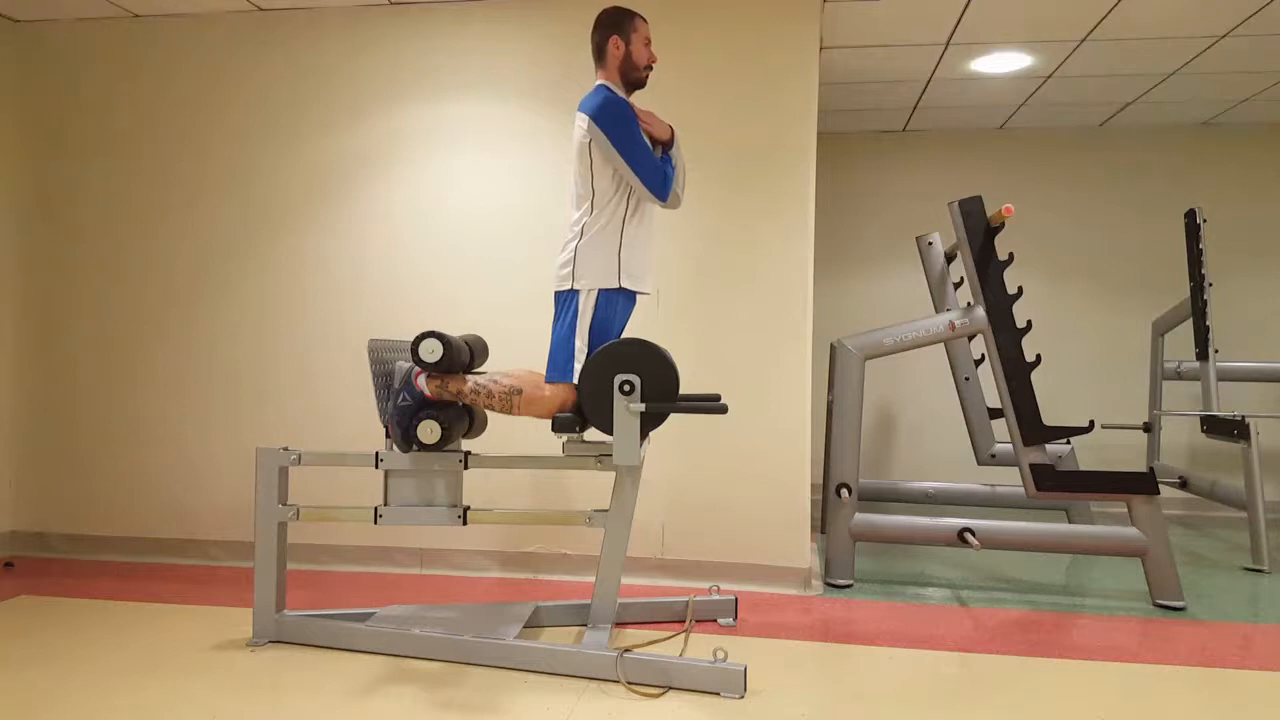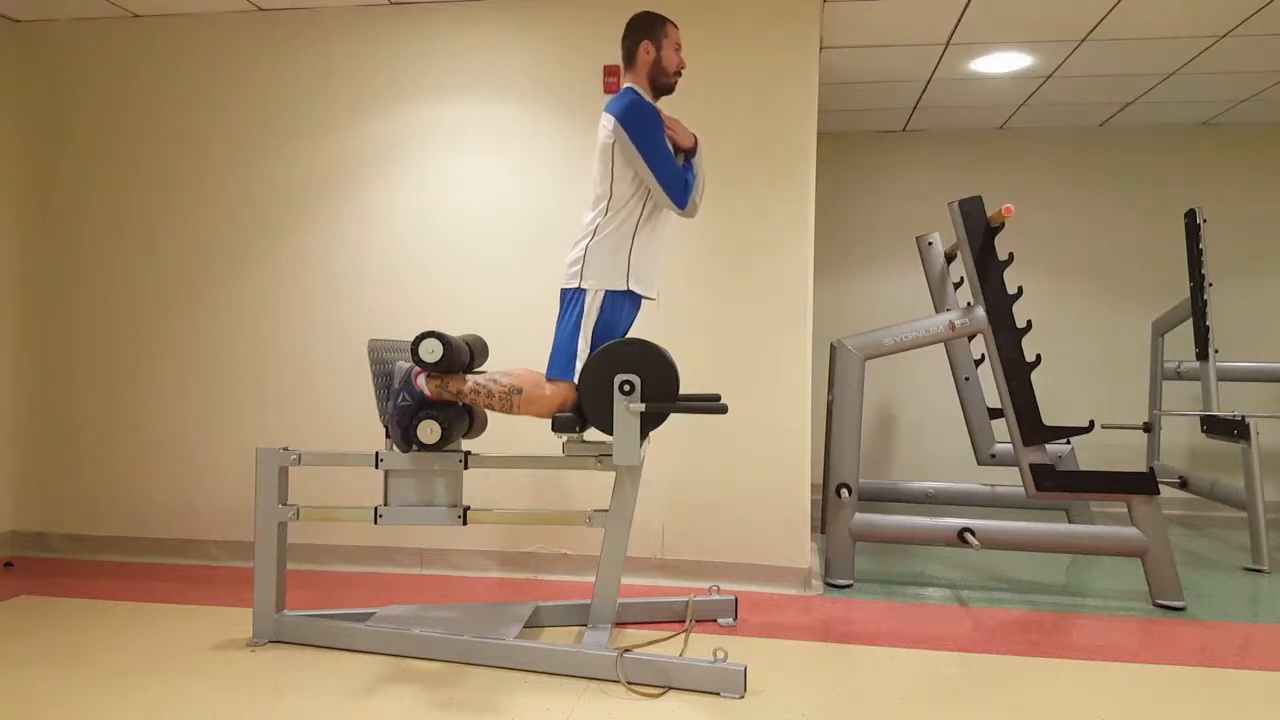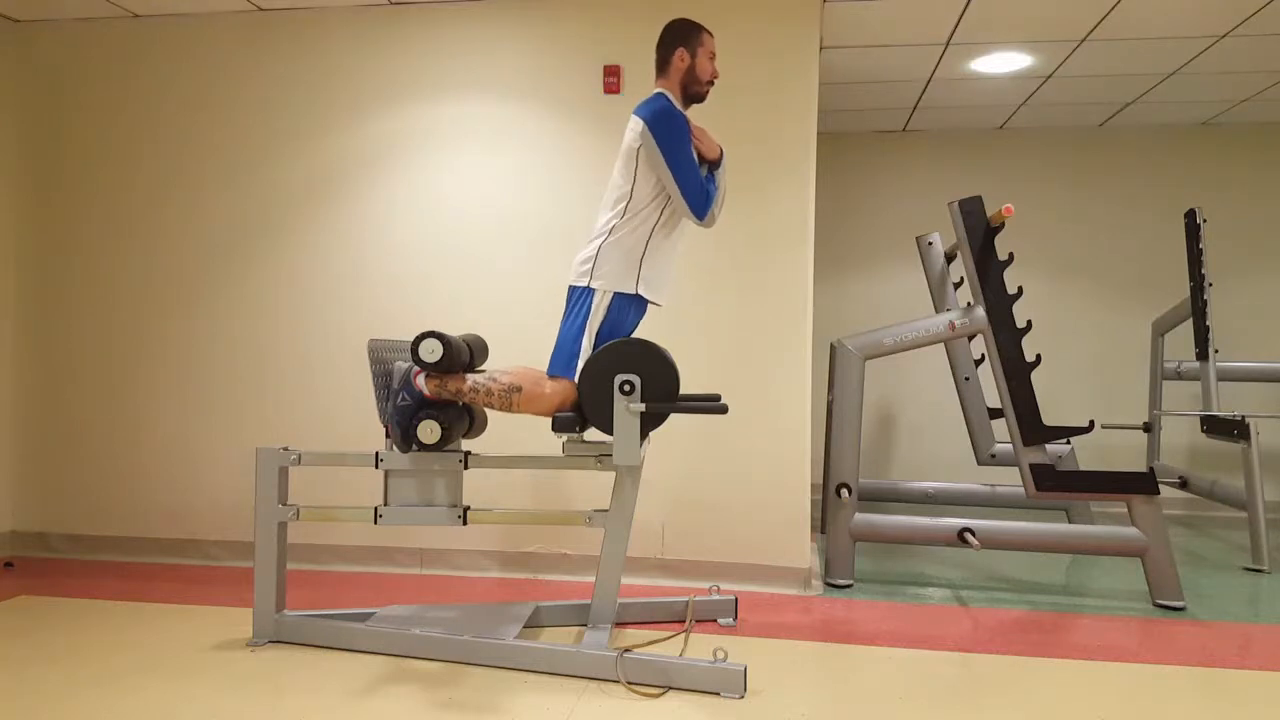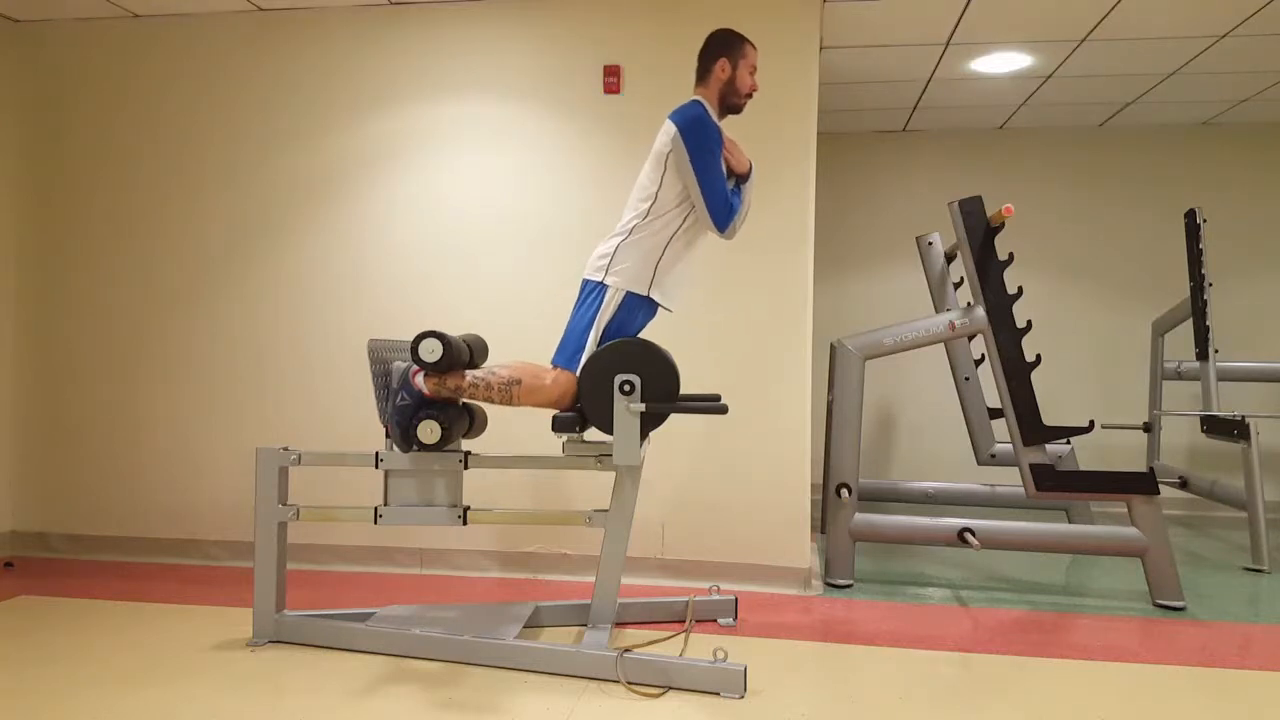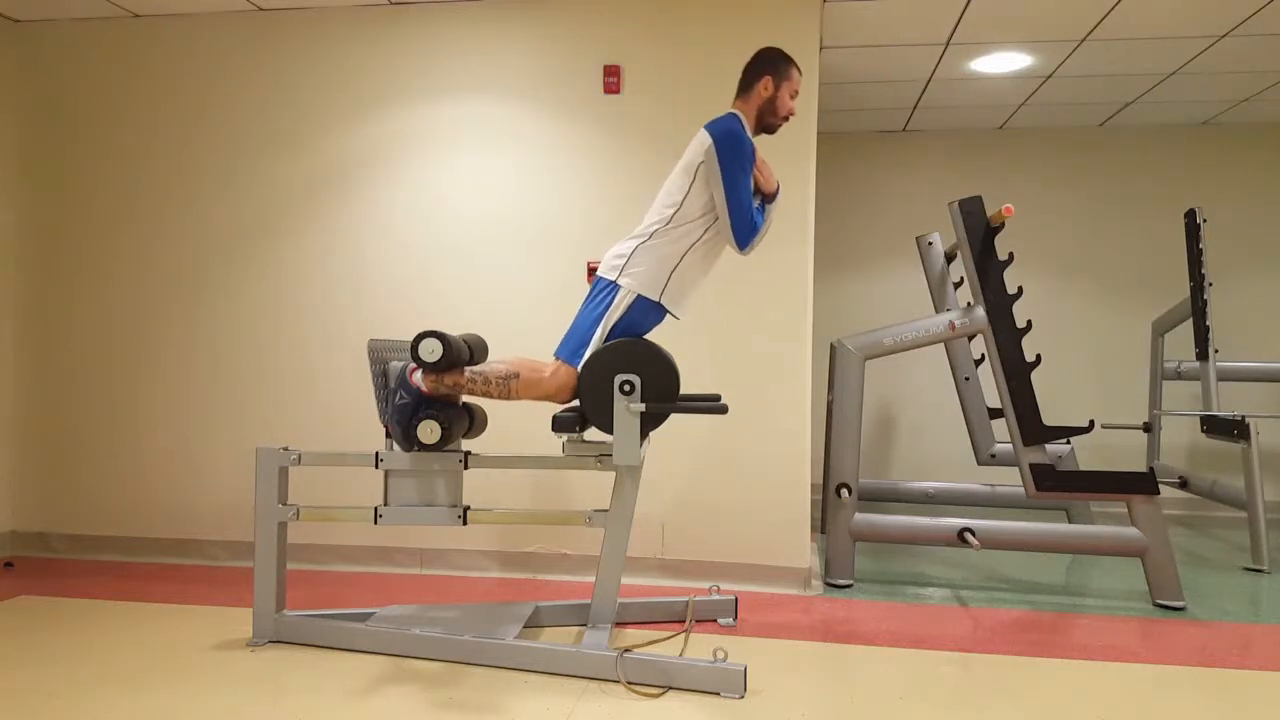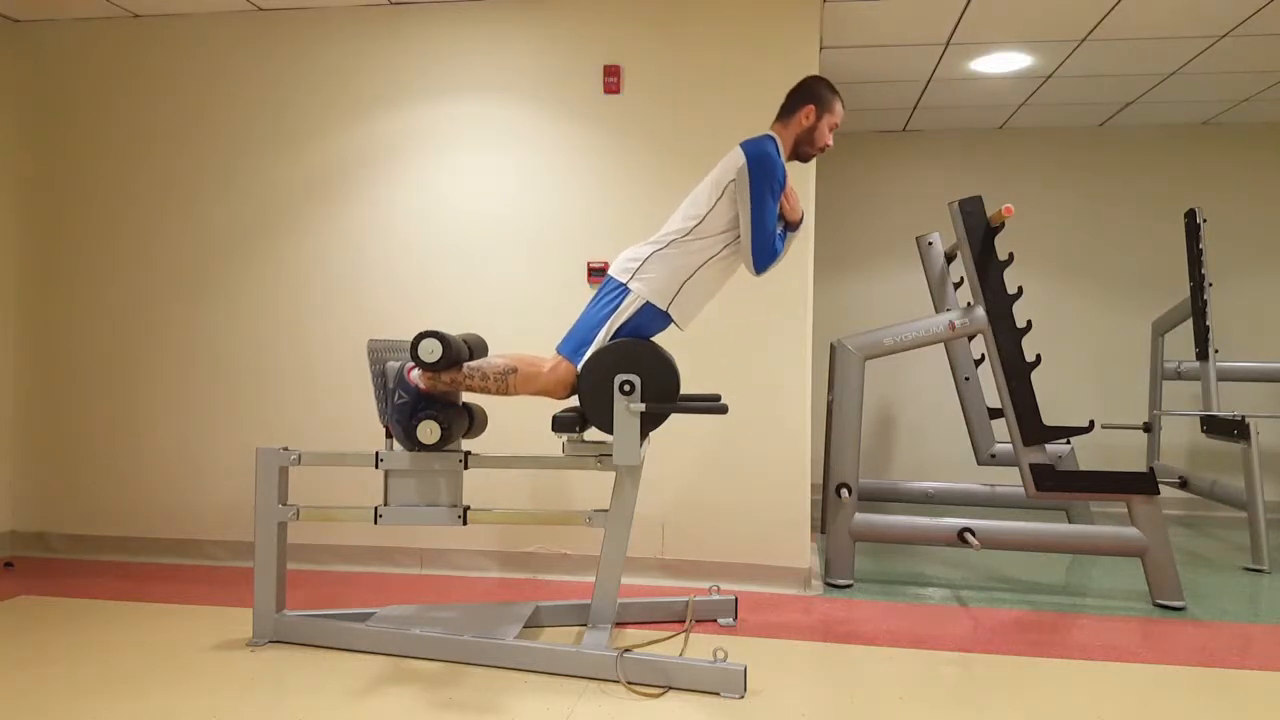
dt=0.5s
person 1, frame 1
left shoulder: (615, 111)
right shoulder: (608, 106)
left elbow: (675, 193)
right elbow: (663, 190)
left wrist: (667, 140)
right wrist: (663, 147)
left hip: (610, 277)
right hip: (596, 278)
left knee: (559, 389)
right knee: (558, 395)
left ankle: (432, 382)
right ankle: (424, 384)
person 1, frame 2
left shoulder: (639, 114)
right shoulder: (634, 110)
left elbow: (690, 203)
right elbow: (680, 198)
left wrist: (689, 148)
right wrist: (685, 155)
left hip: (616, 279)
right hip: (602, 279)
left knee: (560, 387)
right knee: (559, 395)
left ankle: (440, 380)
right ankle: (424, 384)
person 1, frame 3
left shoulder: (668, 121)
right shoulder: (664, 115)
left elbow: (708, 213)
right elbow: (700, 209)
left wrist: (713, 159)
right wrist: (710, 166)
left hip: (623, 282)
right hip: (610, 280)
left knee: (562, 387)
right knee: (559, 393)
left ankle: (433, 381)
right ankle: (423, 383)
person 1, frame 4
left shoulder: (701, 128)
right shoulder: (697, 123)
left elbow: (728, 224)
right elbow: (722, 221)
left wrist: (742, 174)
right wrist: (736, 180)
left hip: (635, 284)
right hip: (623, 279)
left knee: (564, 383)
right knee: (560, 387)
left ankle: (433, 378)
right ankle: (422, 382)
person 1, frame 5
left shoulder: (730, 140)
right shoulder: (732, 136)
left elbow: (744, 235)
right elbow: (742, 237)
left wrist: (768, 194)
right wrist: (764, 196)
left hip: (642, 286)
right hip: (637, 283)
left knee: (565, 380)
right knee: (559, 381)
left ankle: (437, 377)
right ankle: (423, 381)
person 1, frame 6
left shoulder: (760, 159)
right shoulder: (764, 158)
left elbow: (759, 251)
right elbow: (760, 258)
left wrist: (791, 223)
right wrist: (788, 222)
left hip: (648, 288)
right hip: (647, 287)
left knee: (560, 376)
right knee: (558, 376)
left ankle: (434, 374)
right ankle: (421, 379)
